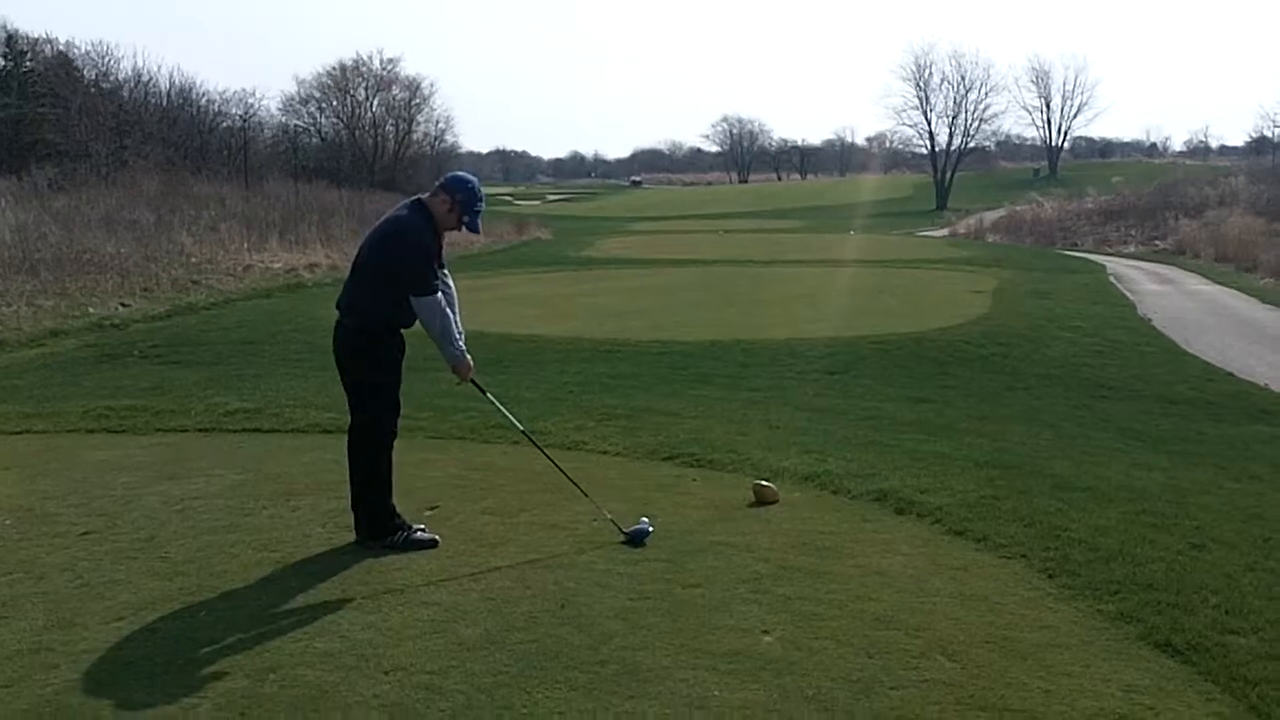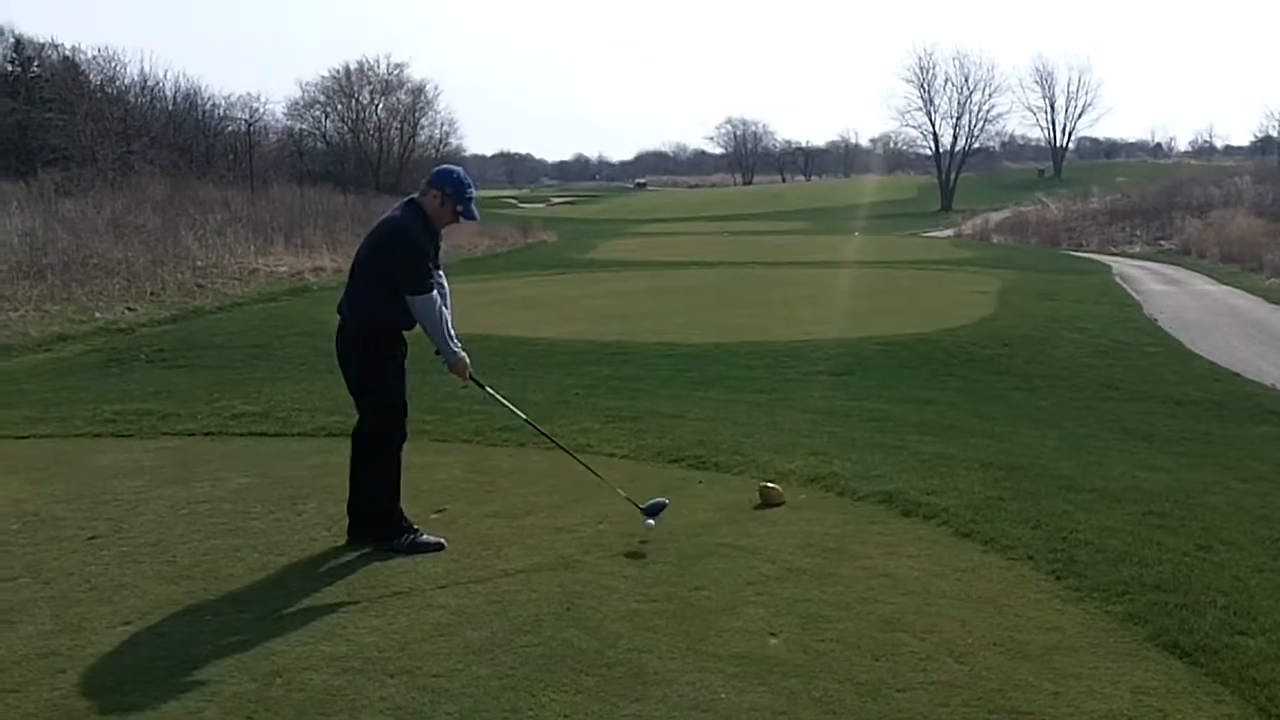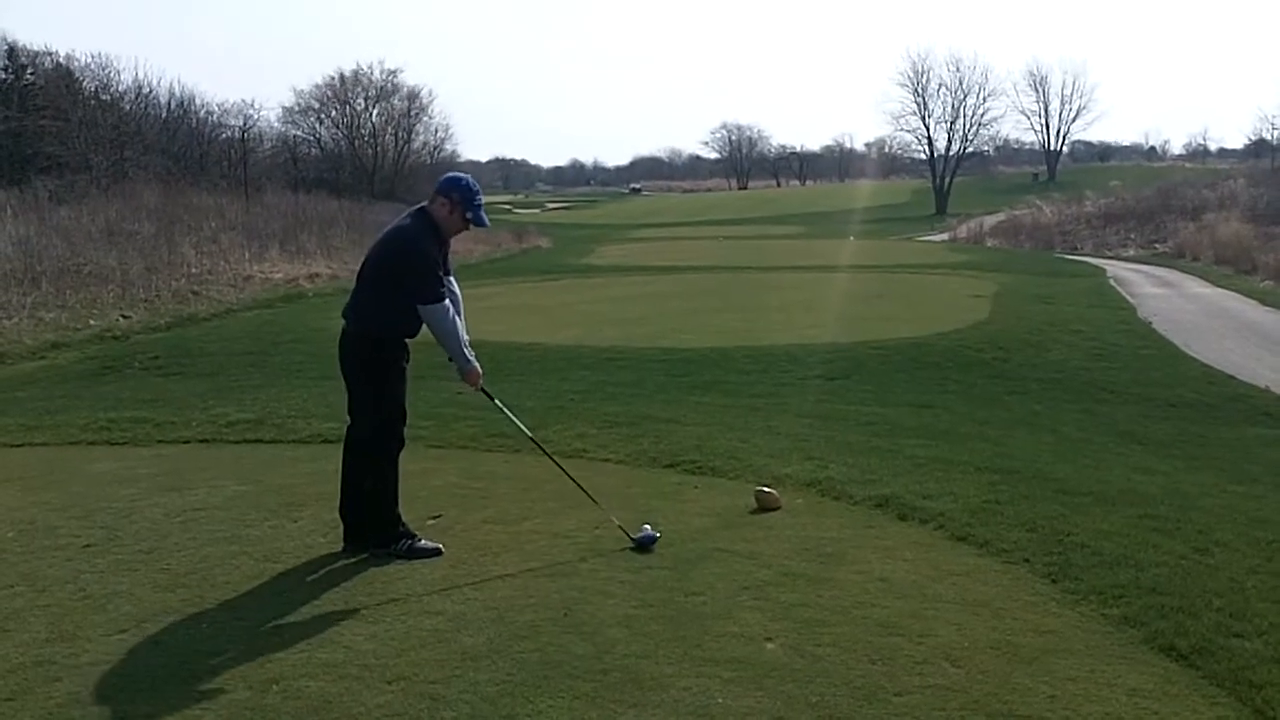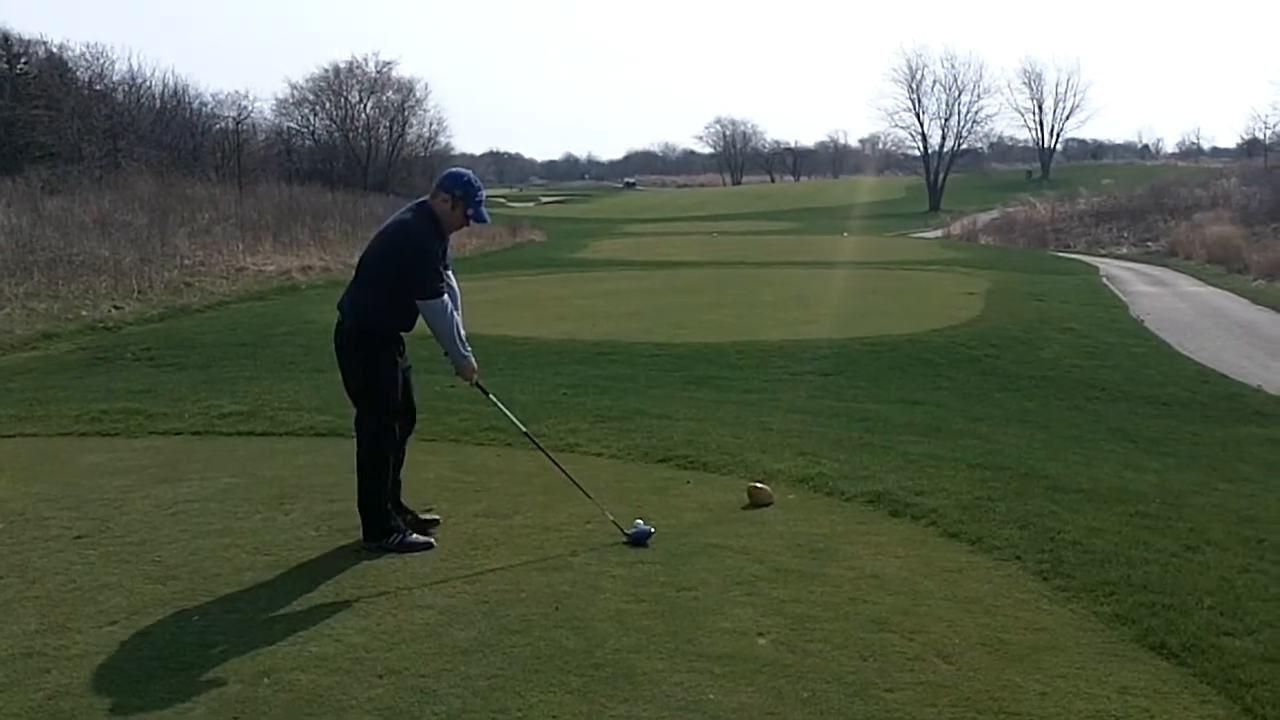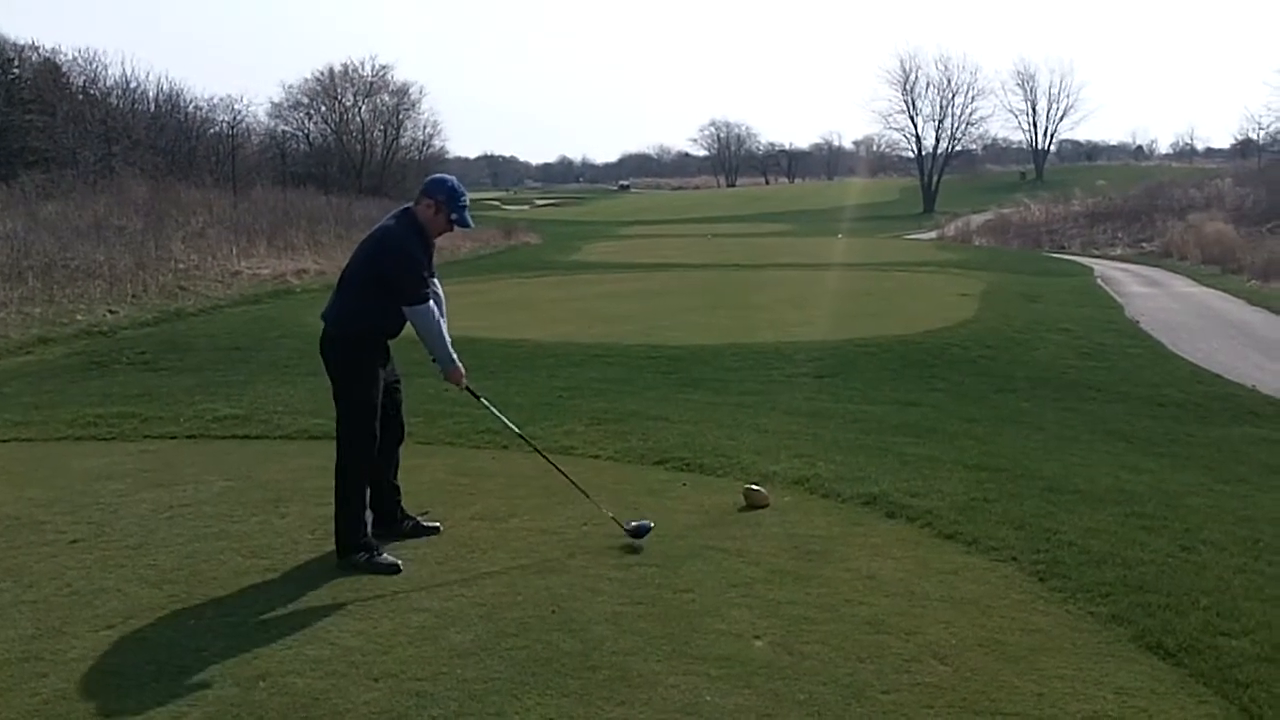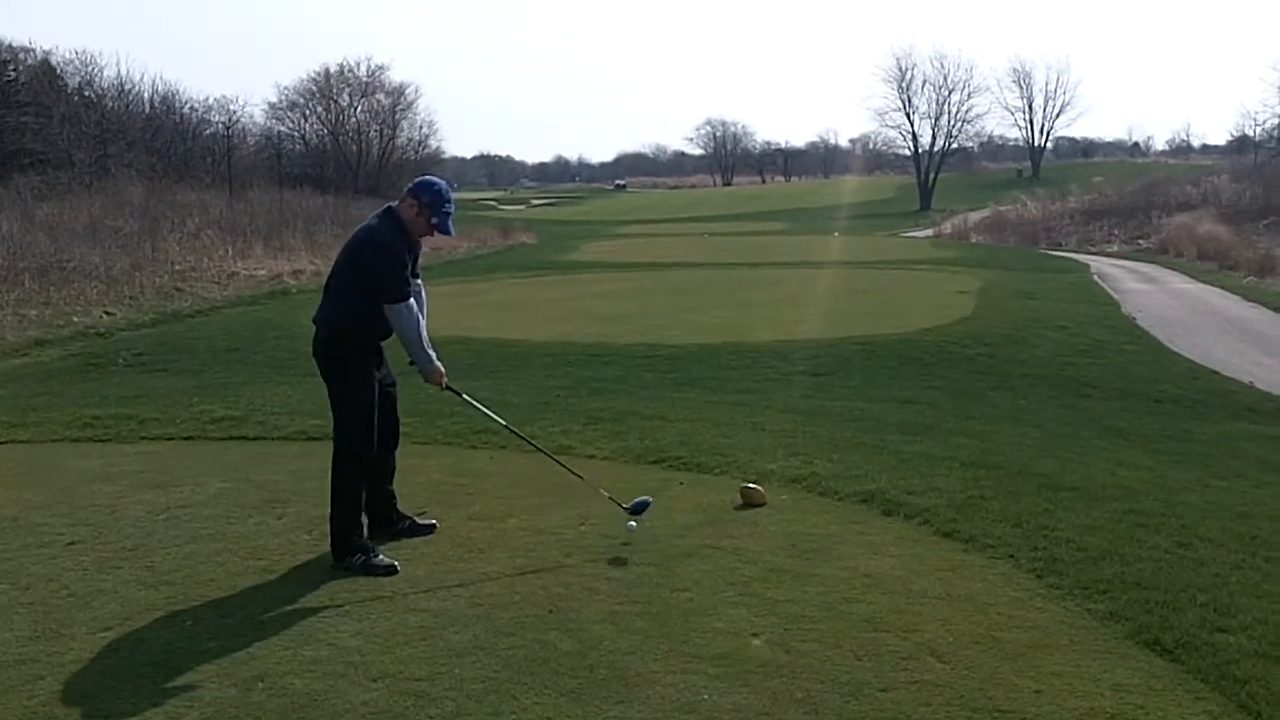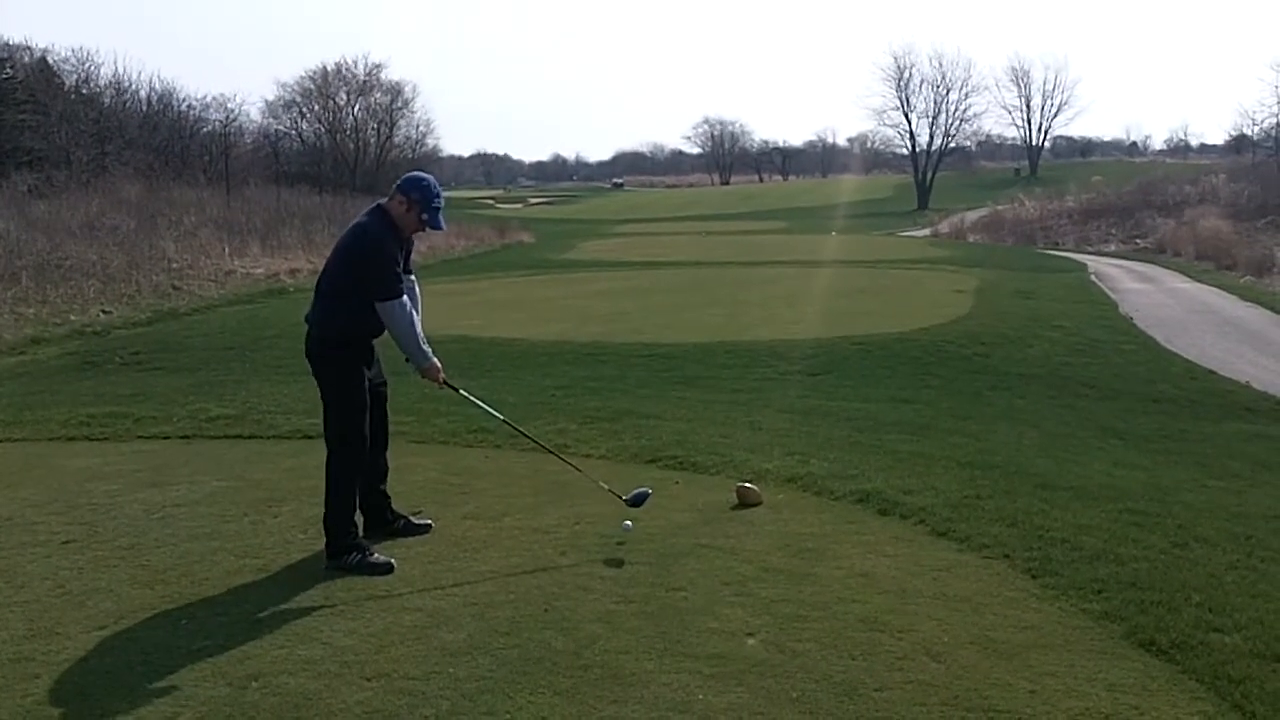
dt=0.7s
person 1, frame 1
left shoulder: (422, 224)
right shoulder: (410, 232)
left elbow: (443, 286)
right elbow: (430, 305)
left wrist: (460, 346)
right wrist: (456, 356)
left hip: (374, 334)
right hip: (364, 338)
left knee: (374, 427)
right knee: (376, 429)
left ankle: (374, 520)
right ankle: (380, 527)
person 1, frame 2
left shoulder: (422, 226)
right shoulder: (404, 232)
left elbow: (438, 285)
right elbow: (425, 302)
left wrist: (451, 345)
right wrist: (451, 353)
left hip: (376, 337)
right hip: (368, 339)
left knee: (376, 427)
right knee: (387, 429)
left ankle: (365, 523)
right ankle: (389, 529)
person 1, frame 3
left shoulder: (431, 233)
right shoulder: (413, 241)
left elbow: (449, 292)
right elbow: (437, 312)
left wrist: (464, 352)
right wrist: (465, 362)
left hip: (376, 342)
right hip: (371, 345)
left knee: (367, 434)
right knee: (383, 437)
left ankle: (359, 530)
right ankle: (385, 533)
person 1, frame 4
left shoulder: (430, 227)
right shoulder: (413, 236)
left elbow: (447, 287)
right elbow: (435, 306)
left wrist: (460, 348)
right wrist: (462, 357)
left hip: (382, 334)
right hip: (364, 337)
left knee: (401, 420)
right knee: (379, 428)
left ankle: (390, 509)
right ankle: (380, 527)
person 1, frame 5
left shoulder: (416, 235)
right shoulder: (398, 242)
left elbow: (432, 294)
right elbow: (422, 313)
left wrist: (445, 355)
right wrist: (449, 363)
left hip: (371, 342)
right hip: (349, 344)
left knee: (389, 431)
right knee: (360, 439)
left ankle: (388, 517)
right ankle: (354, 542)
person 1, frame 6
left shoulder: (403, 236)
right shoulder: (381, 241)
left elbow: (414, 293)
right elbow: (402, 311)
left wrist: (424, 355)
right wrist: (428, 363)
left hip: (366, 343)
right hip: (341, 347)
left knee: (384, 433)
right knee: (356, 442)
left ankle: (384, 517)
right ankle: (348, 546)
person 1, frame 7
left shoulder: (395, 233)
right shoulder: (372, 239)
left elbow: (407, 290)
right elbow: (395, 309)
left wrist: (421, 351)
right wrist: (423, 359)
left hip: (357, 342)
right hip: (334, 346)
left knee: (374, 433)
right knee: (349, 441)
left ankle: (379, 516)
right ankle: (343, 545)
